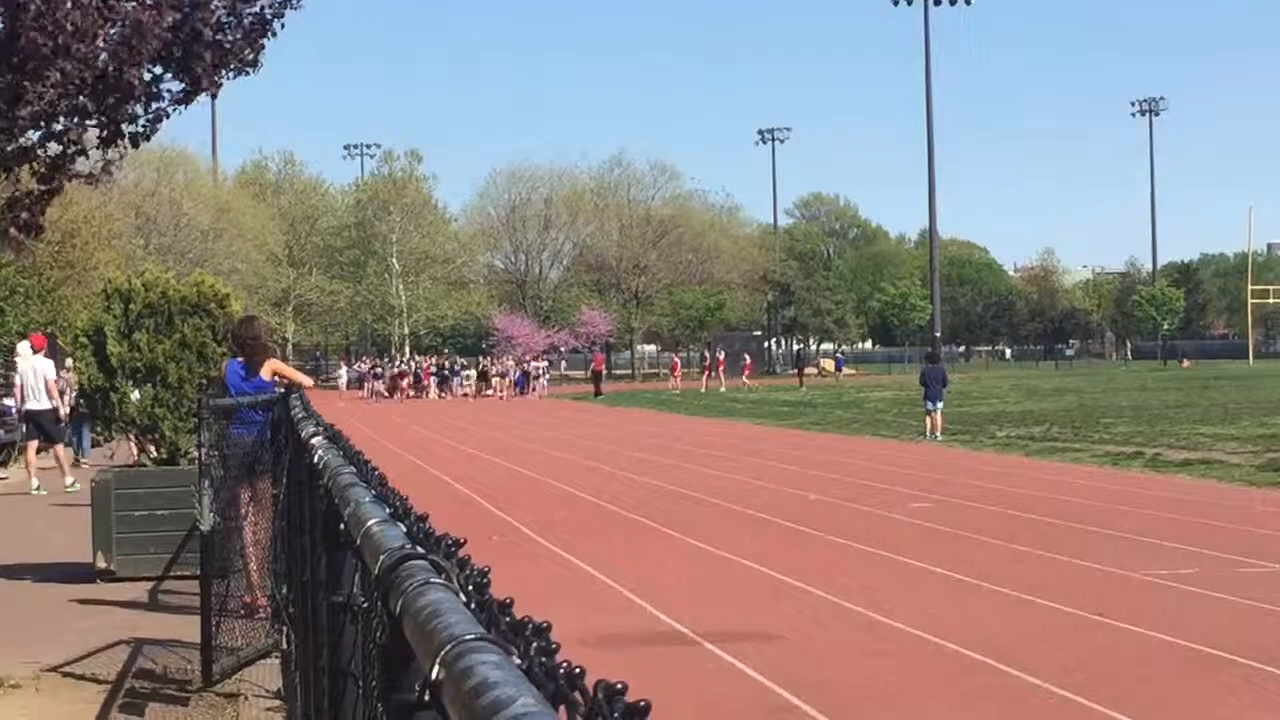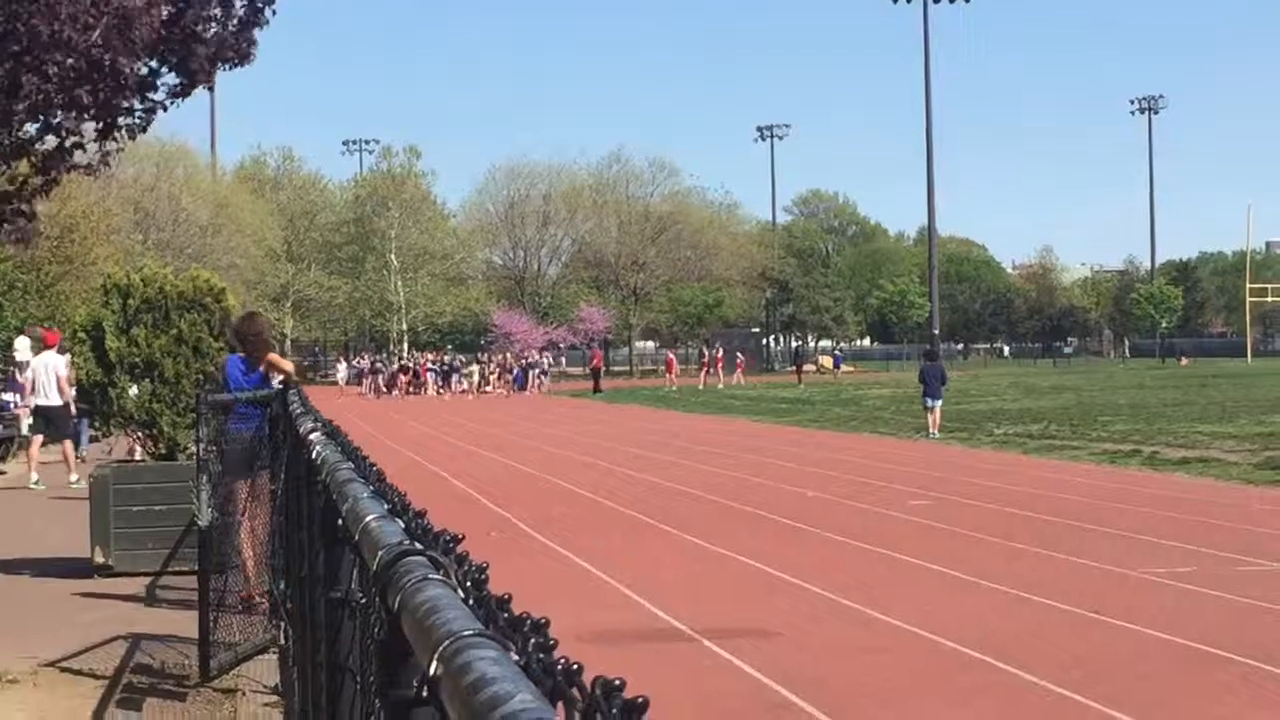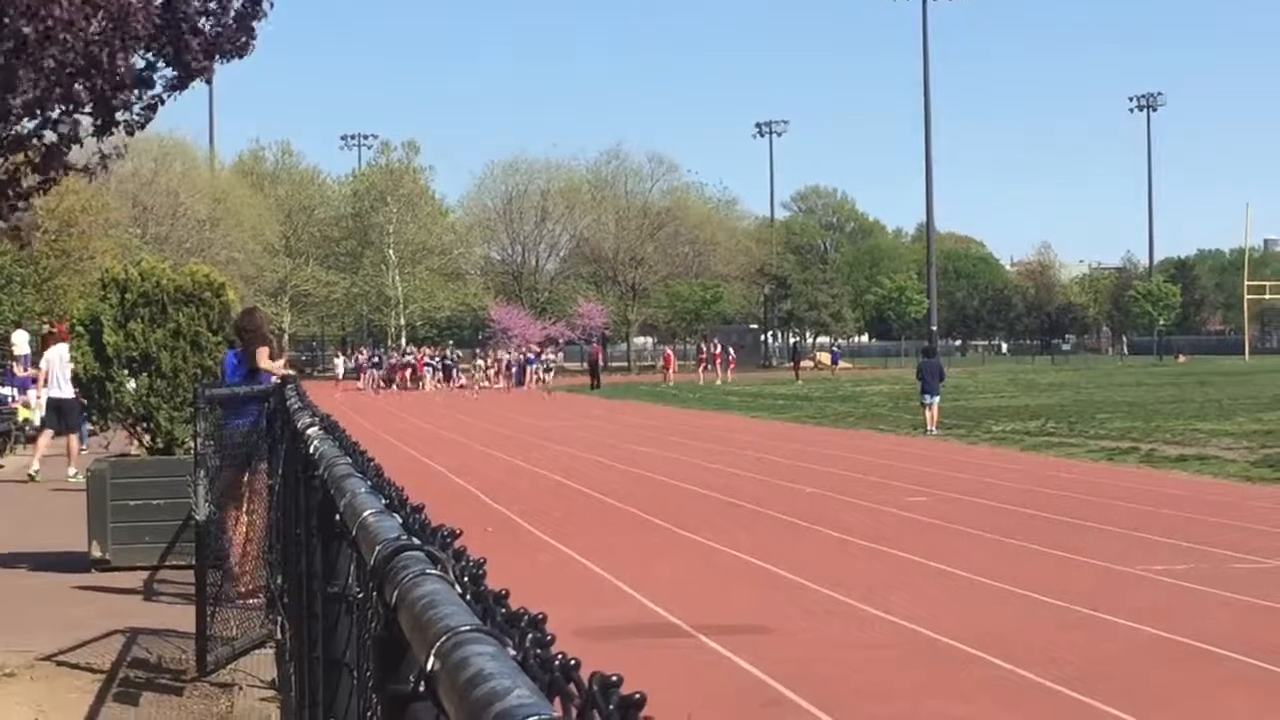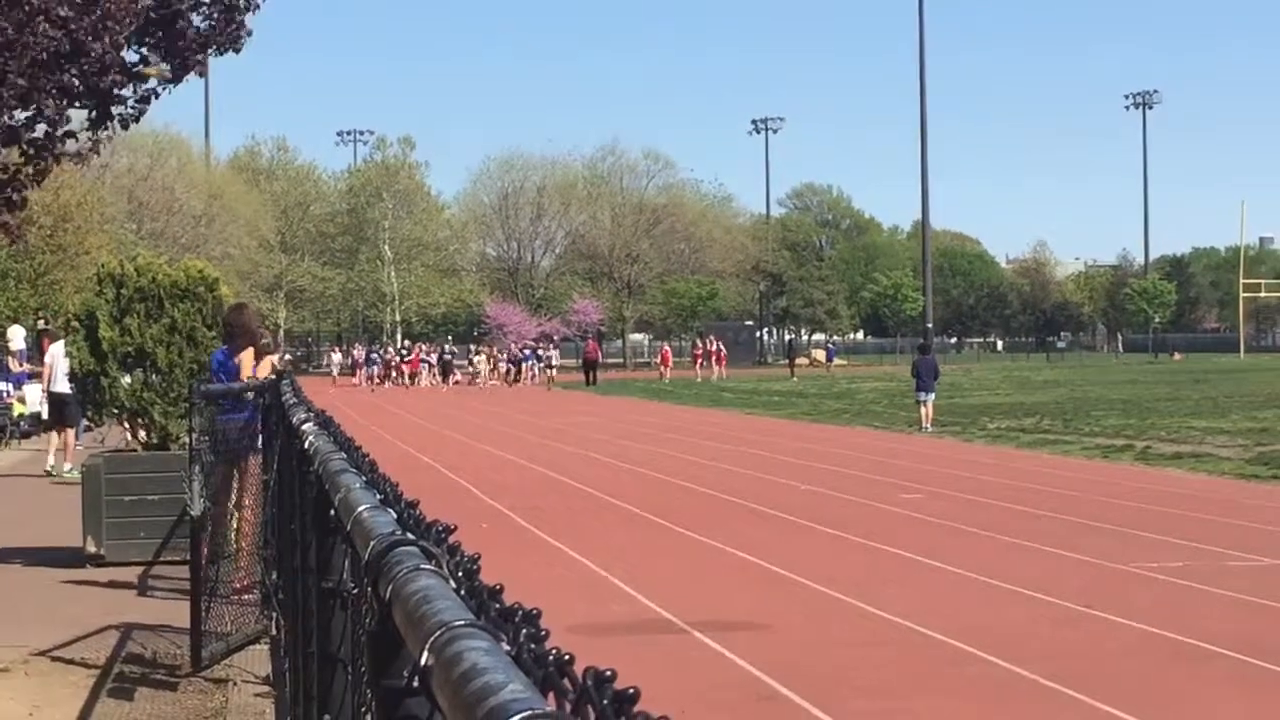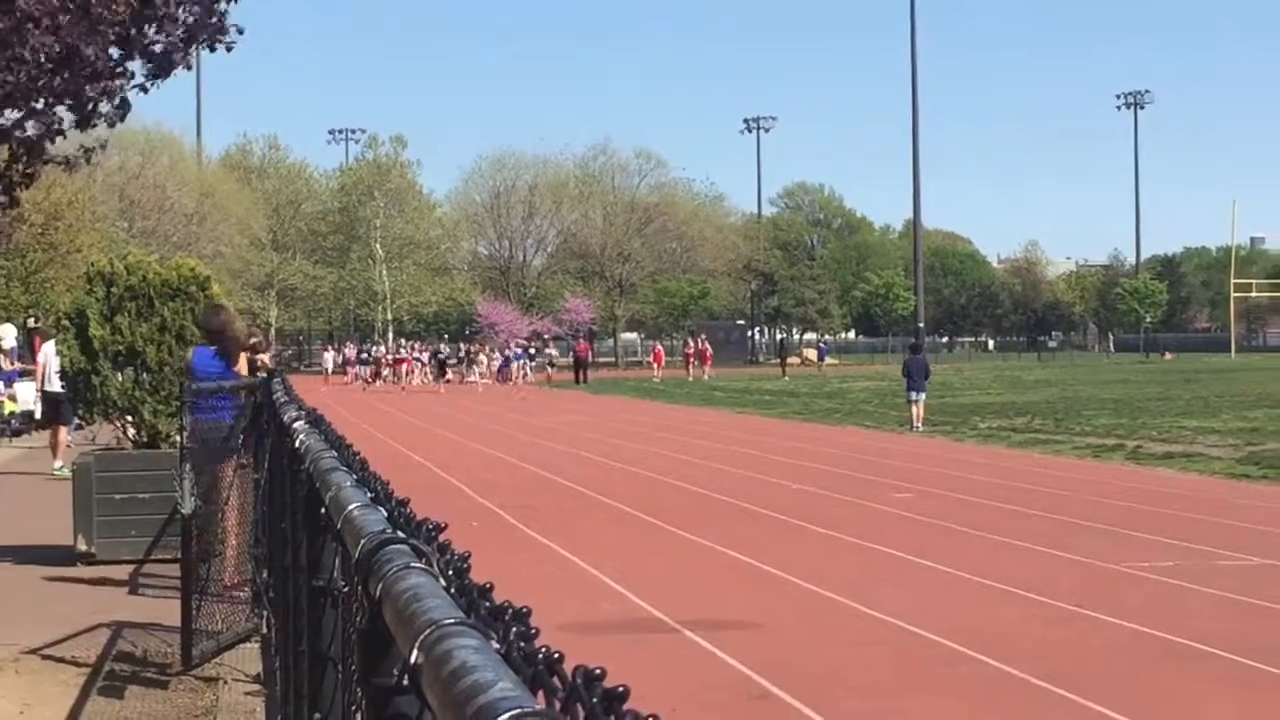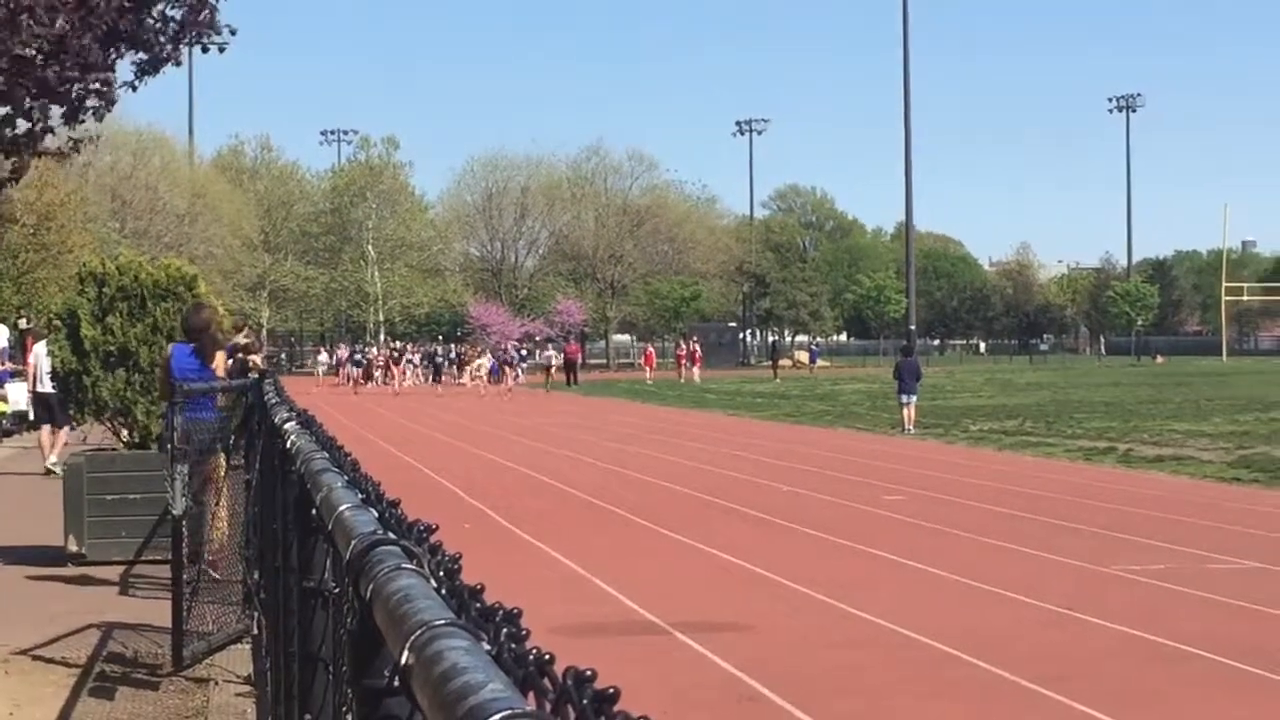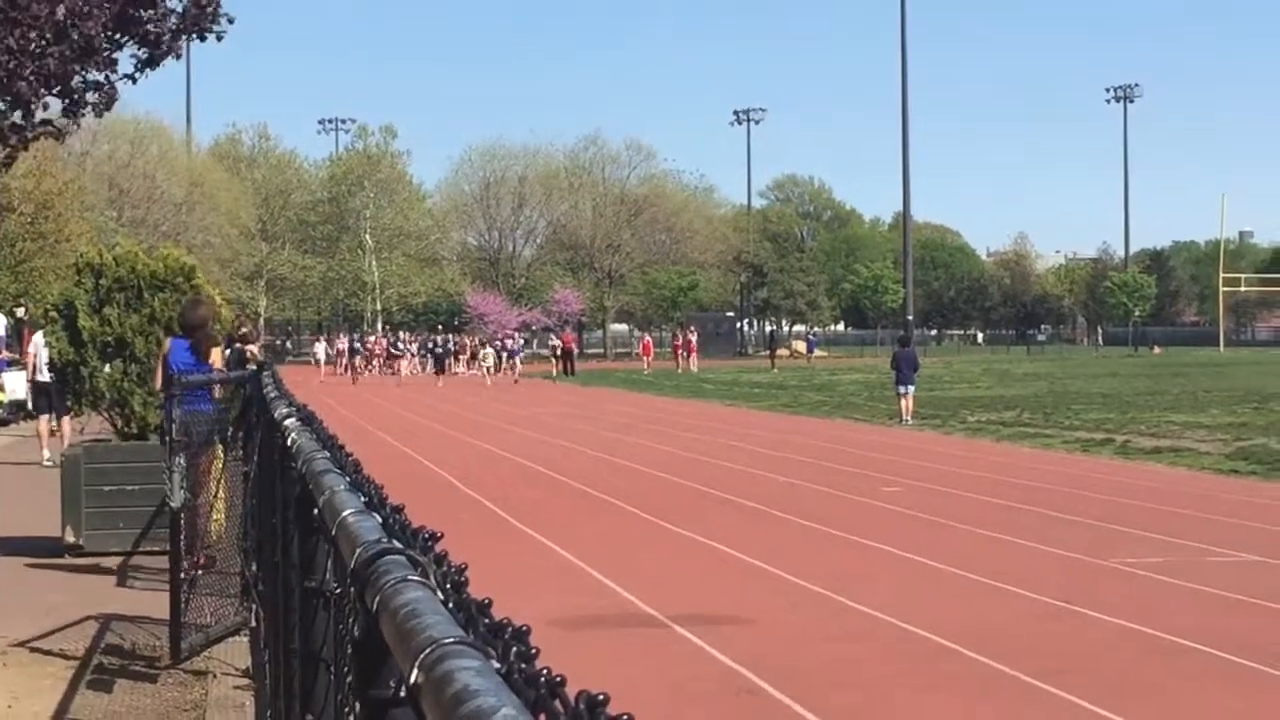
dt=0.3s
person 1, frame 1
left shoulder: (227, 367)
right shoulder: (269, 364)
right elbow: (307, 382)
right wrist: (282, 380)
left hip: (236, 442)
right hip: (263, 441)
left knee: (245, 519)
right knee: (263, 519)
left ankle: (256, 596)
right ankle: (257, 594)
person 1, frame 2
left shoulder: (228, 362)
right shoulder: (266, 359)
right elbow: (289, 368)
right wrist: (281, 377)
left hip: (234, 437)
right hip: (261, 436)
left knee: (239, 514)
right knee: (260, 513)
left ankle: (251, 588)
right ankle: (256, 587)
person 1, frame 3
left shoulder: (229, 356)
right shoulder: (260, 351)
right elbow: (262, 368)
right wrist: (281, 371)
left hip: (230, 431)
right hip: (256, 430)
left knee: (230, 501)
right knee: (256, 507)
left ankle: (232, 563)
right ankle: (248, 583)
person 1, frame 4
left shoulder: (219, 354)
right shoulder: (248, 351)
right wrist: (264, 368)
left hip: (222, 426)
right hip: (246, 427)
left knee: (222, 497)
right knee: (249, 502)
left ankle: (208, 560)
right ankle: (242, 578)
person 1, frame 5
left shoulder: (193, 354)
right shoulder: (237, 356)
left elbow: (187, 392)
right elbow: (245, 395)
left hip: (197, 427)
right hip: (226, 428)
left knee: (203, 497)
right knee: (232, 499)
right ankle: (232, 574)
person 1, frame 6
left shoulder: (172, 351)
right shoulder: (216, 354)
left elbow: (162, 392)
right elbow: (221, 395)
left hip: (180, 424)
right hip: (209, 425)
right knee: (214, 493)
left ankle: (188, 560)
right ankle: (210, 552)
person 1, frame 7
left shoulder: (169, 345)
right shoulder: (212, 349)
left elbow: (159, 386)
right elbow: (218, 391)
left hip: (177, 417)
right hip: (205, 417)
right knee: (201, 486)
left ankle: (182, 553)
right ankle: (196, 553)
